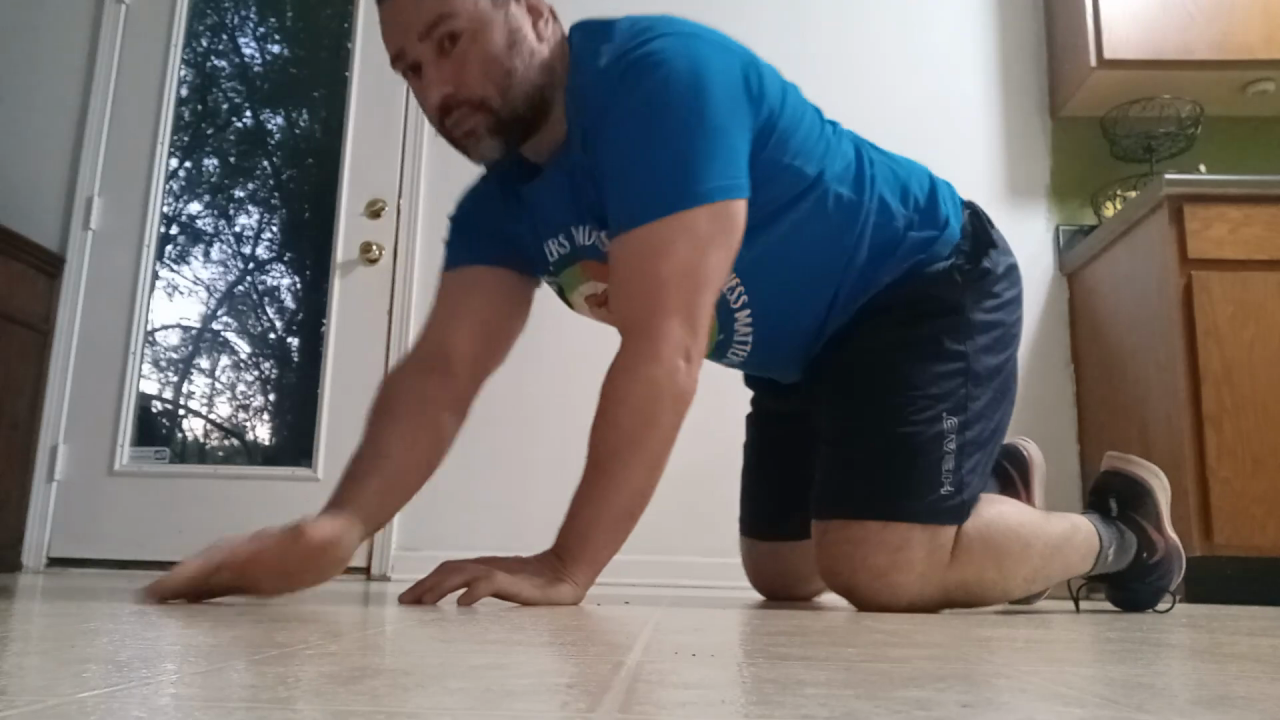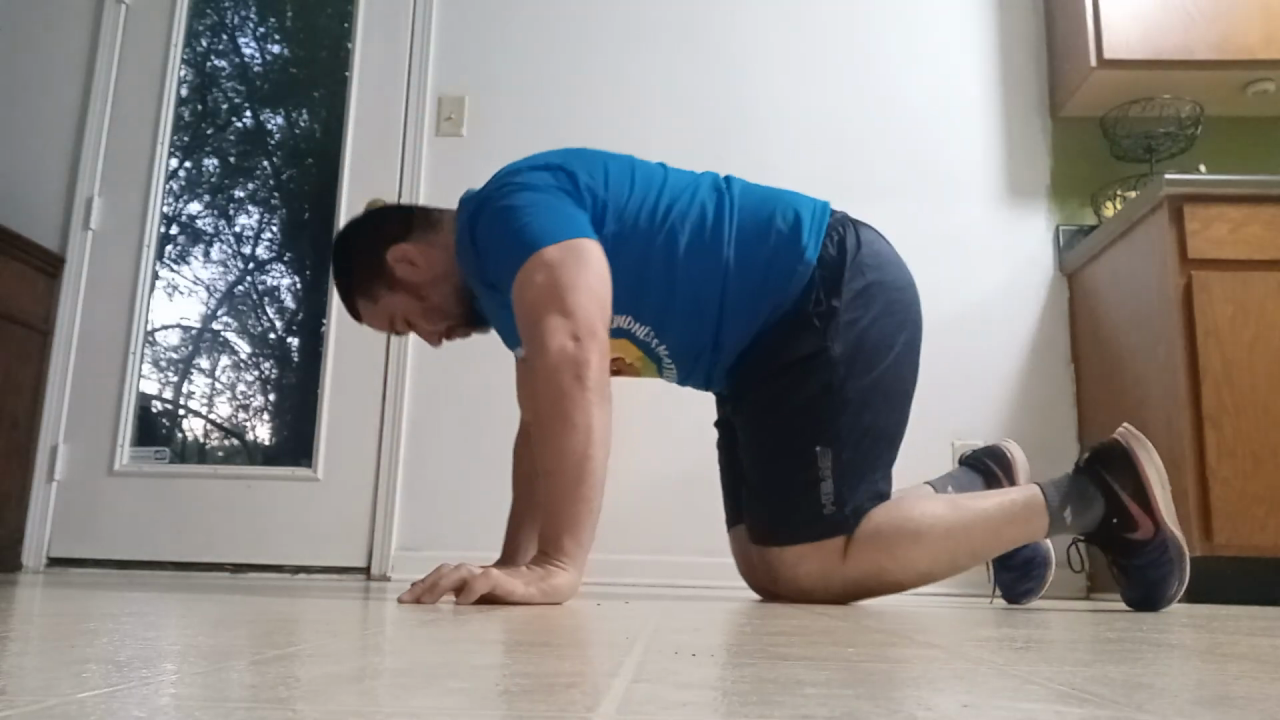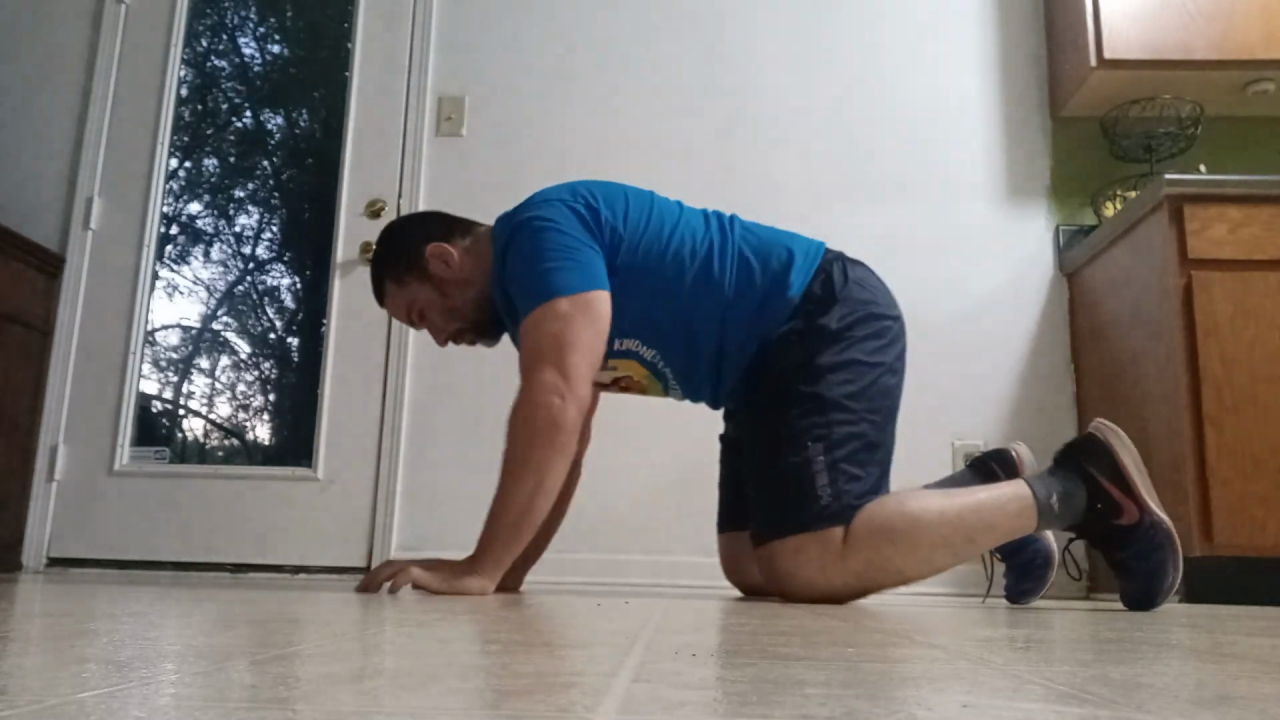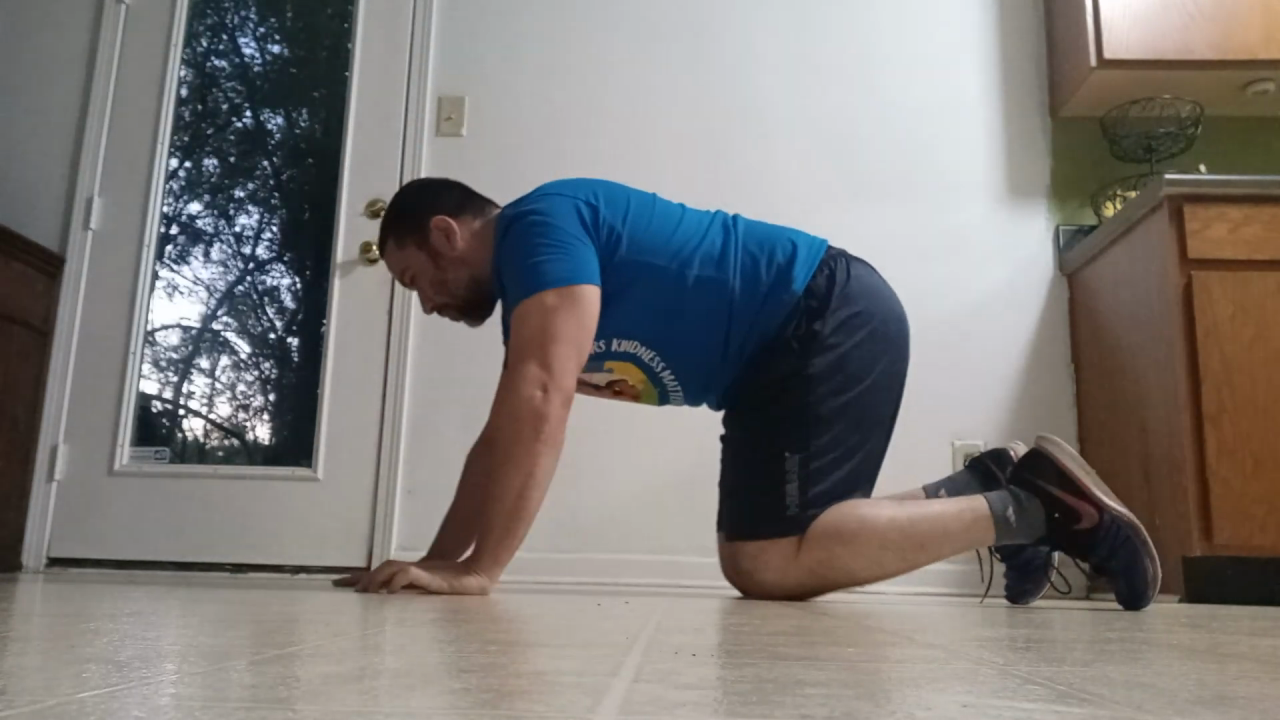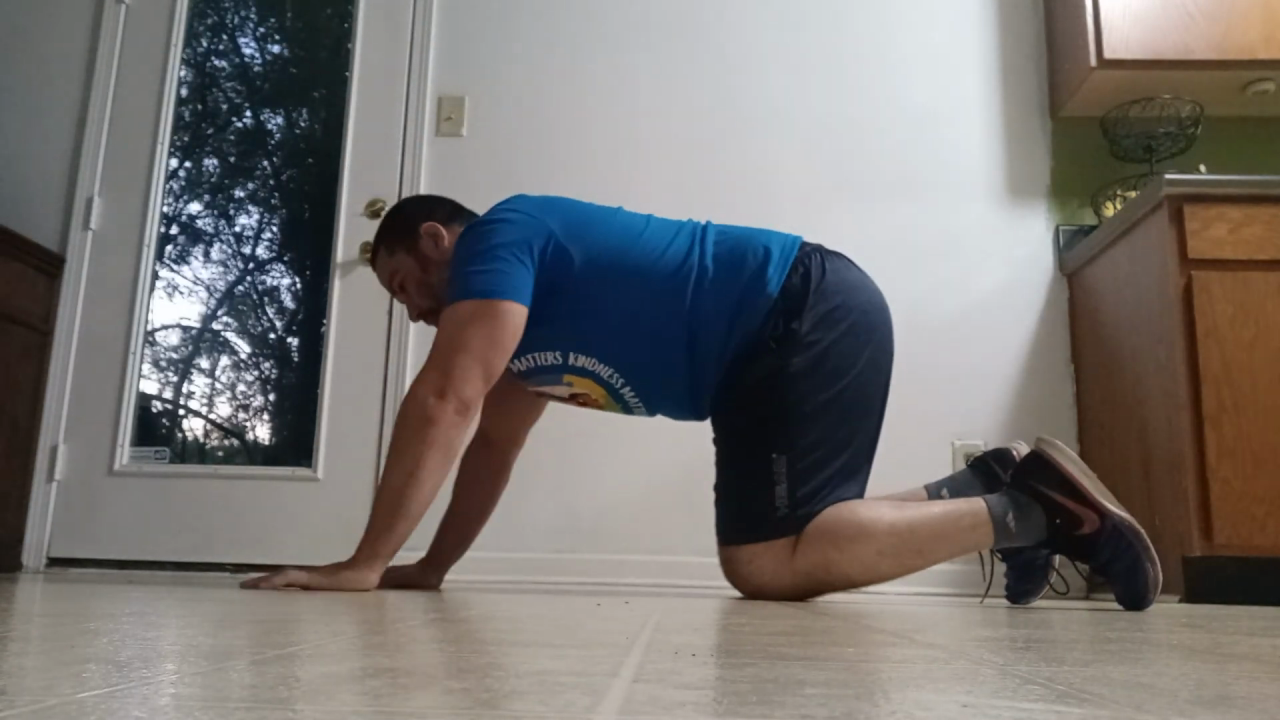
dt=1s
person 1, frame 1
right shoulder: (502, 200)
left elbow: (659, 348)
right elbow: (443, 370)
left wrist: (561, 567)
right wrist: (337, 526)
left hip: (934, 287)
right hip: (804, 347)
left knee: (878, 565)
right knee: (783, 574)
left ankle: (1115, 525)
right ankle: (986, 482)
person 1, frame 2
left shoulder: (509, 213)
right shoulder: (508, 276)
left elbow: (574, 366)
right elbow: (546, 423)
left wrist: (557, 566)
right wrist: (511, 564)
left hip: (835, 297)
right hip: (774, 338)
left knee: (810, 564)
right knee: (767, 567)
left ankle: (1090, 495)
right ankle: (977, 487)
person 1, frame 3
left shoulder: (539, 237)
right shoulder: (531, 295)
left elbow: (553, 408)
right elbow: (560, 444)
left wrist: (482, 570)
right wrist: (510, 573)
left hip: (830, 323)
right hip: (780, 358)
left knee: (813, 565)
right knee: (753, 568)
left ankle: (1076, 487)
right ankle: (987, 488)
person 1, frame 4
left shoulder: (538, 229)
right shoulder: (530, 290)
left elbow: (541, 400)
right elbow: (504, 436)
left wrist: (477, 570)
right wrist: (435, 561)
left hip: (832, 321)
right hip: (791, 350)
left knee: (774, 562)
right knee: (751, 561)
left ankle: (1031, 502)
right ankle: (985, 489)
person 1, frame 5
left shoulder: (500, 238)
right shoulder: (519, 313)
left elbow: (443, 403)
right elbow: (491, 446)
left wrist: (367, 563)
right wrist: (429, 568)
left hip: (812, 315)
right hip: (796, 336)
left knee: (768, 562)
right knee: (777, 550)
left ankle: (1026, 508)
right ankle: (991, 488)
